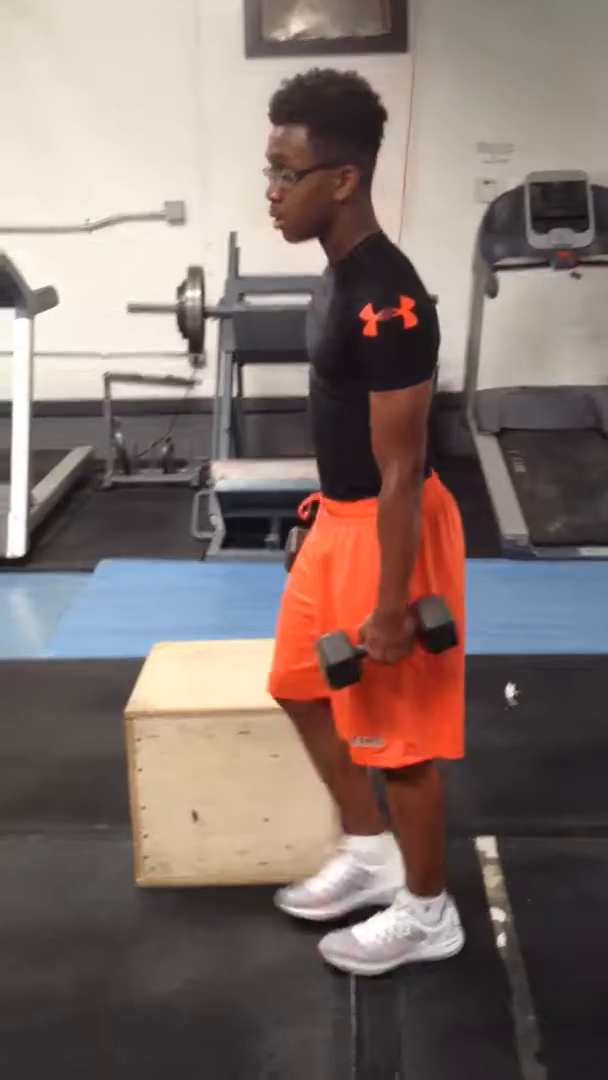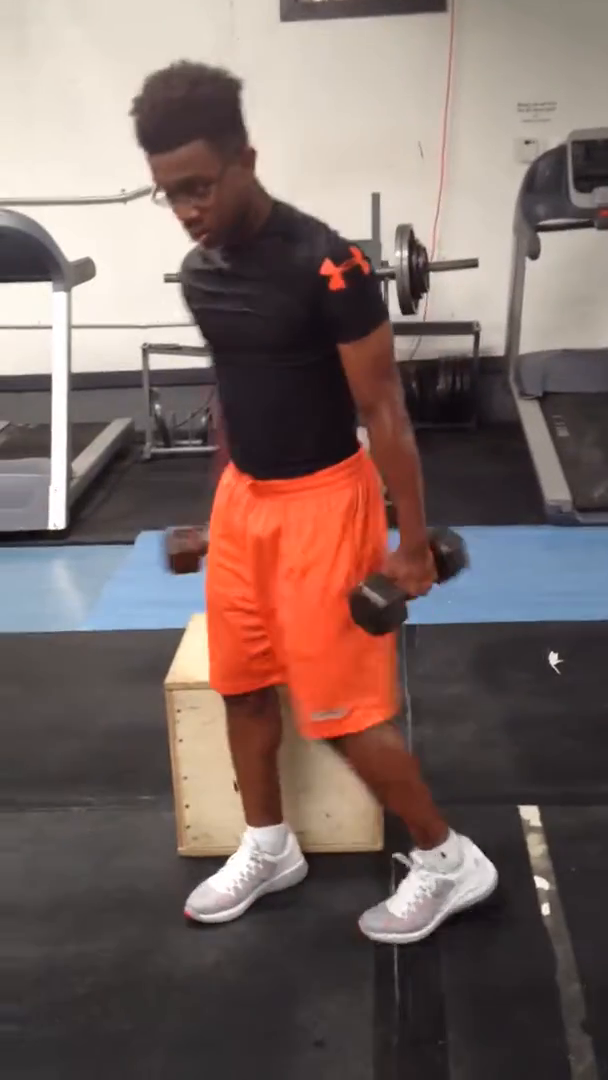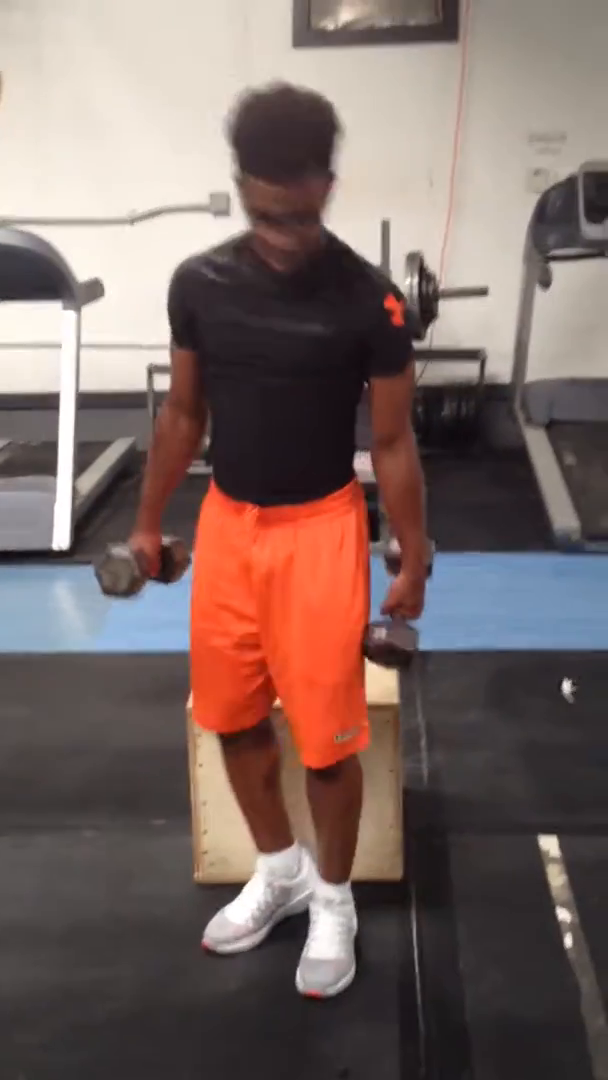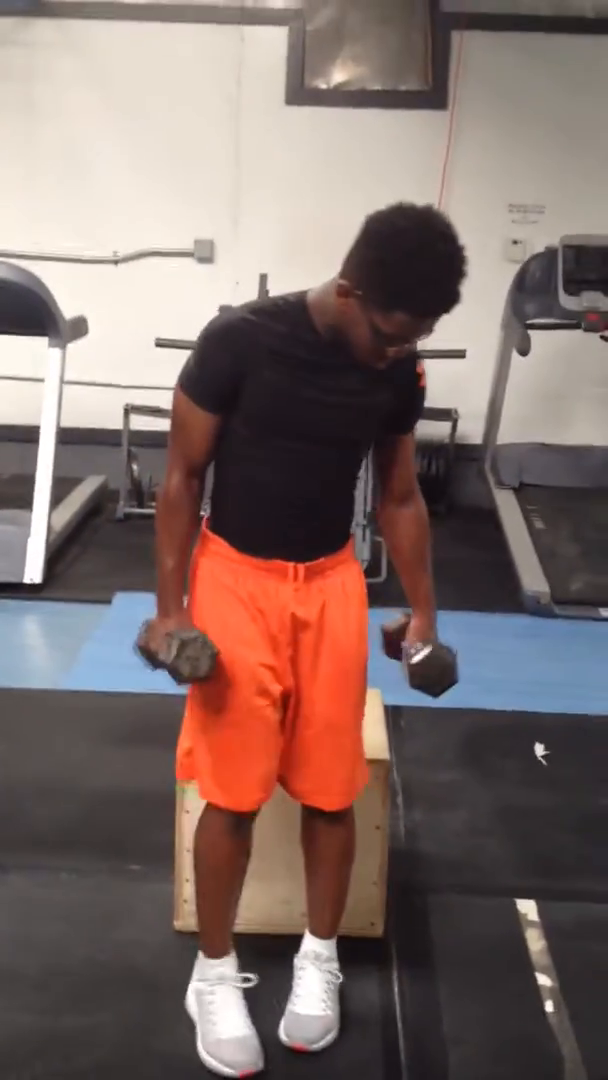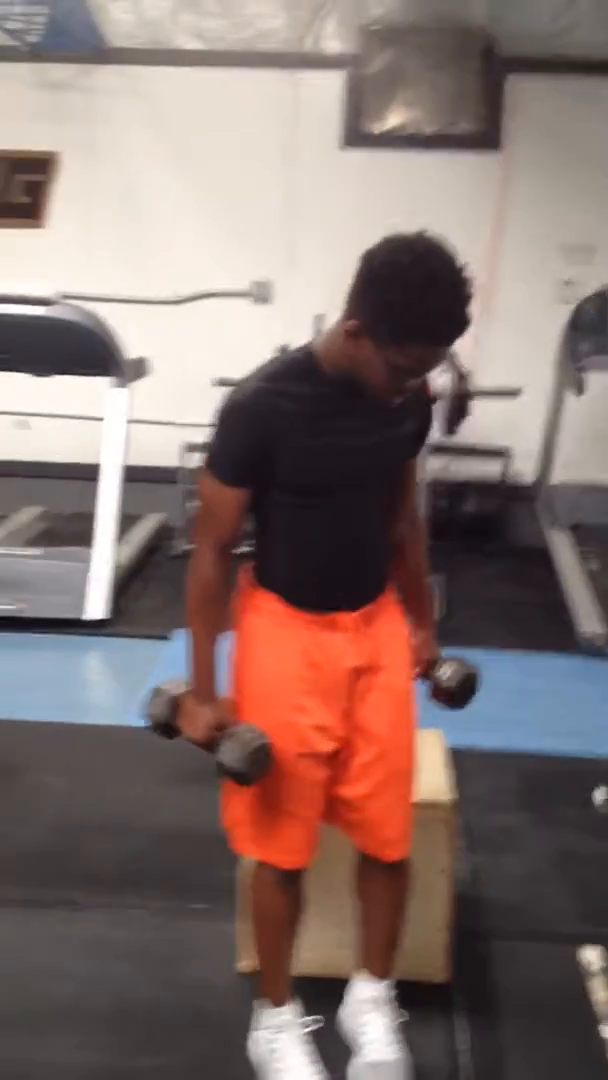
dt=0.5s
person 1, frame 1
left shoulder: (386, 303)
right shoulder: (341, 271)
left elbow: (403, 472)
left wrist: (391, 609)
left hip: (389, 532)
right hip: (340, 519)
left knee: (397, 734)
right knee: (299, 686)
left ankle: (426, 913)
right ankle: (374, 850)
person 1, frame 2
left shoulder: (325, 264)
right shoulder: (200, 271)
left elbow: (383, 411)
left wrist: (414, 541)
left hip: (322, 503)
right hip: (240, 498)
left knee: (337, 709)
right knee: (242, 684)
left ankle: (447, 861)
right ankle: (269, 849)
person 1, frame 3
left shoulder: (369, 301)
right shoulder: (200, 284)
left elbow: (393, 443)
right elbow: (180, 414)
left wrist: (413, 566)
right wrist: (147, 522)
left hip: (321, 532)
right hip: (226, 525)
left knee: (326, 736)
right knee: (231, 716)
left ankle: (333, 902)
right ankle: (281, 872)
person 1, frame 4
left shoulder: (400, 376)
right shoulder: (238, 340)
left elbow: (399, 497)
right elbow: (182, 475)
left wrist: (423, 612)
right wrist: (171, 604)
left hip: (331, 586)
right hip: (234, 578)
left knee: (330, 789)
right knee: (234, 793)
left ankle: (317, 959)
right ankle: (215, 973)
person 1, frame 5
left shoulder: (411, 400)
right shoulder: (261, 407)
right elbow: (213, 551)
left wrist: (422, 622)
right wrist: (202, 688)
left hip: (379, 630)
right hip: (287, 636)
left knee: (389, 836)
right knee: (282, 844)
left ankle: (371, 997)
